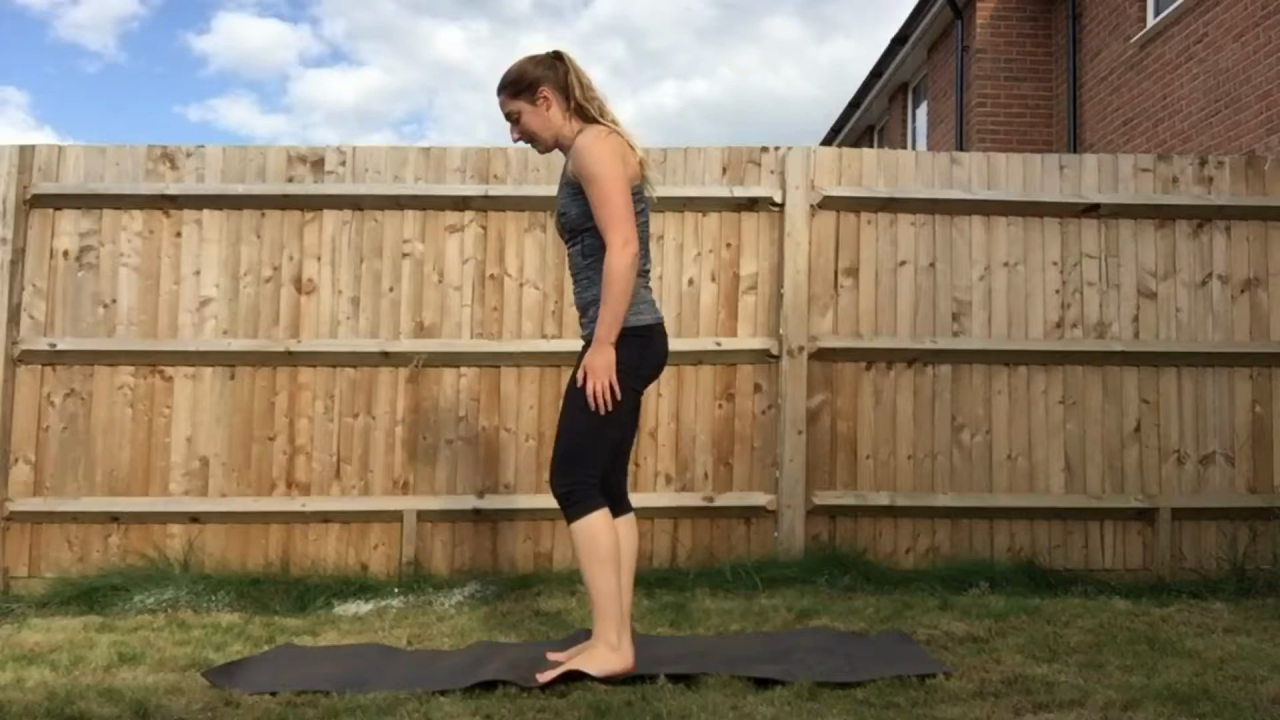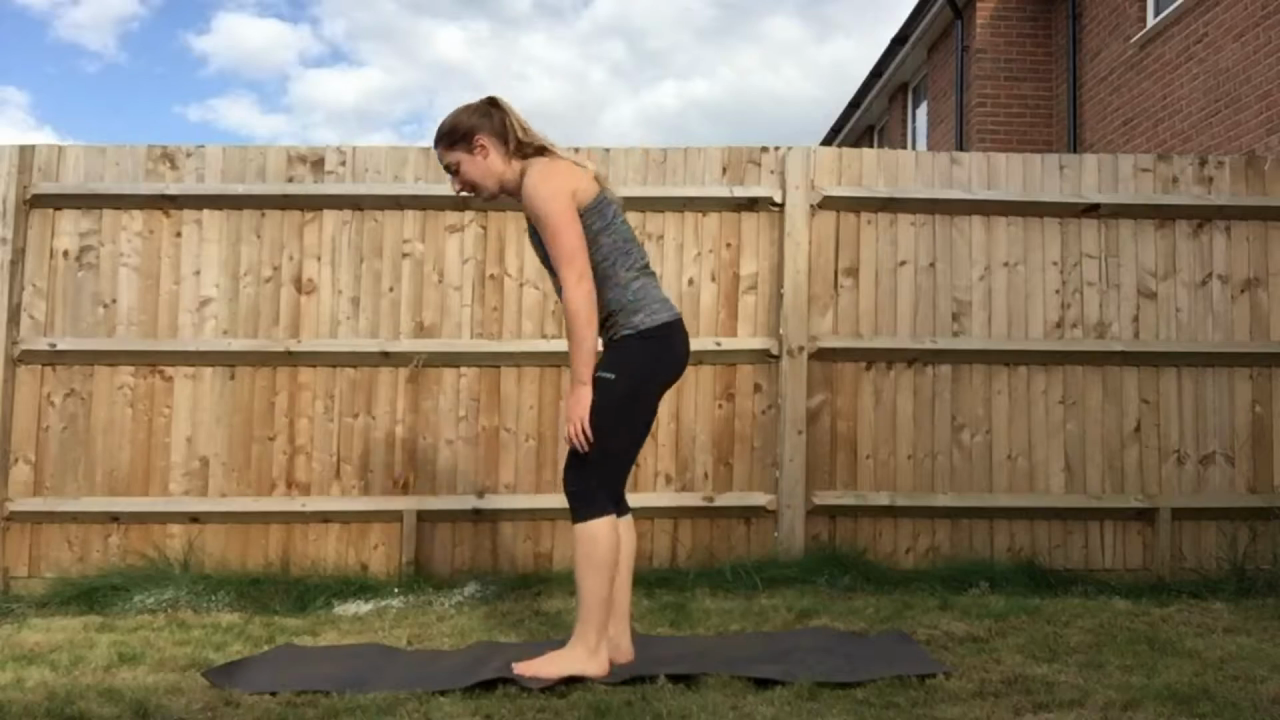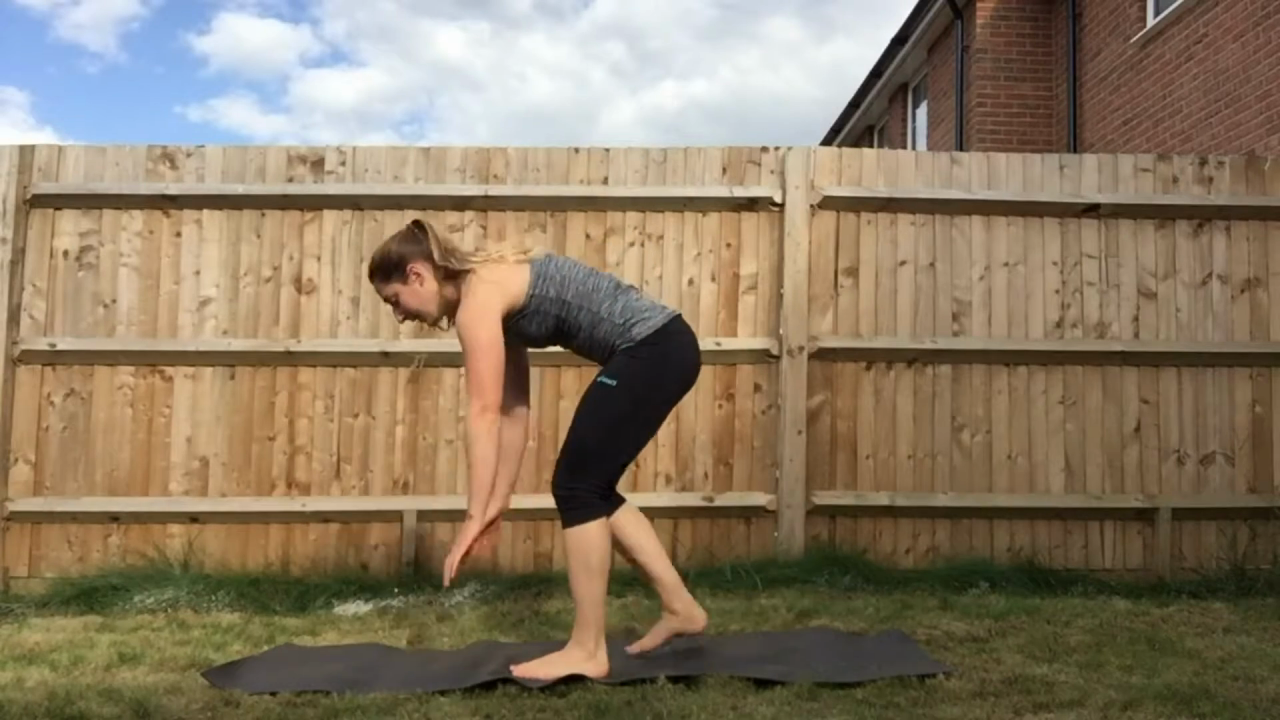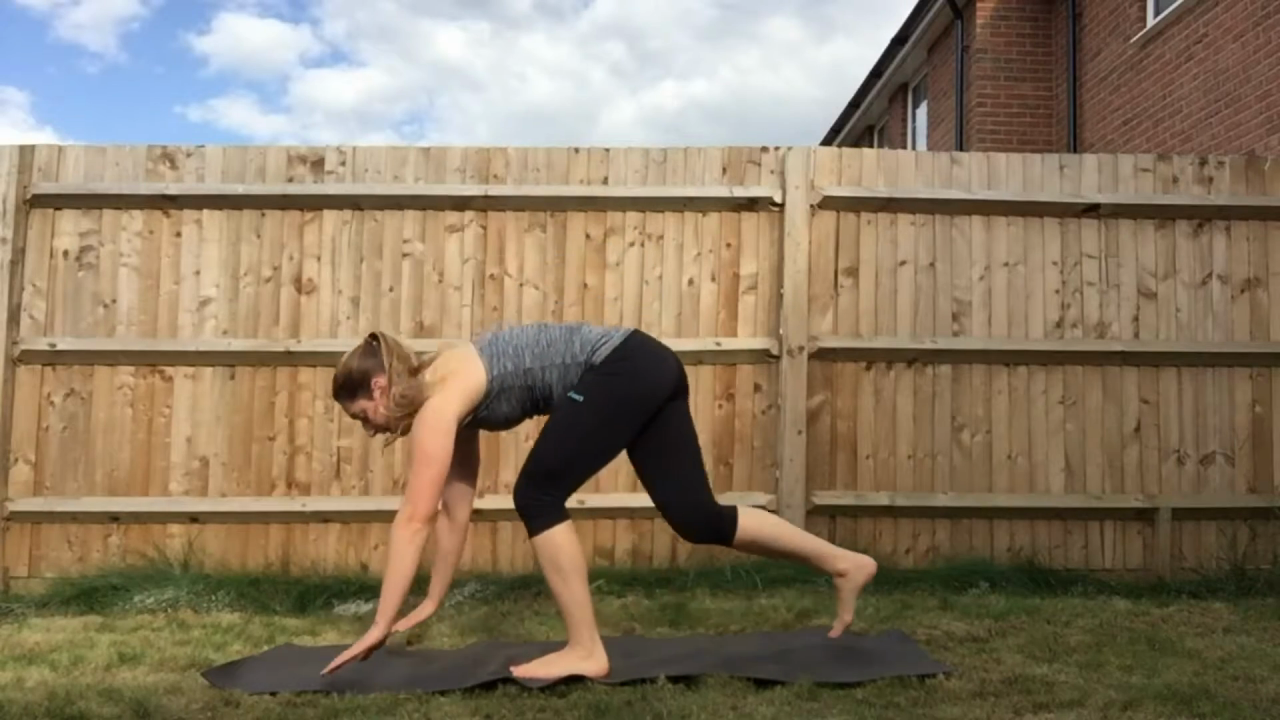
dt=0.3s
person 1, frame 1
left shoulder: (594, 146)
right shoulder: (588, 152)
left elbow: (622, 252)
left wrist: (602, 347)
left hip: (625, 340)
right hip: (623, 340)
left knee: (574, 479)
right knee: (605, 487)
left ankle: (609, 645)
right ankle: (616, 639)
person 1, frame 2
left shoulder: (541, 179)
right shoulder: (546, 181)
left elbow: (580, 288)
left wrist: (579, 385)
right wrist: (587, 378)
left hip: (643, 341)
right hip: (648, 340)
left knee: (588, 482)
right knee: (602, 487)
left ankle: (589, 649)
right ankle: (615, 637)
person 1, frame 3
left shoulder: (479, 294)
right shoulder: (484, 293)
left elbow: (486, 416)
right elbow: (511, 408)
left wrist: (478, 515)
right wrist: (497, 500)
left hip: (650, 348)
right hip: (661, 345)
left knee: (576, 485)
right knee: (592, 489)
left ankle: (587, 652)
right ankle: (679, 605)
person 1, frame 4
left shoulder: (436, 398)
right shoulder: (454, 390)
left elbow: (415, 517)
right elbow: (457, 505)
left wrist: (380, 626)
right wrist: (433, 599)
left hip: (621, 370)
right hip: (652, 369)
left knee: (537, 494)
right knee: (695, 516)
left ankle: (586, 651)
right ankle: (841, 564)
